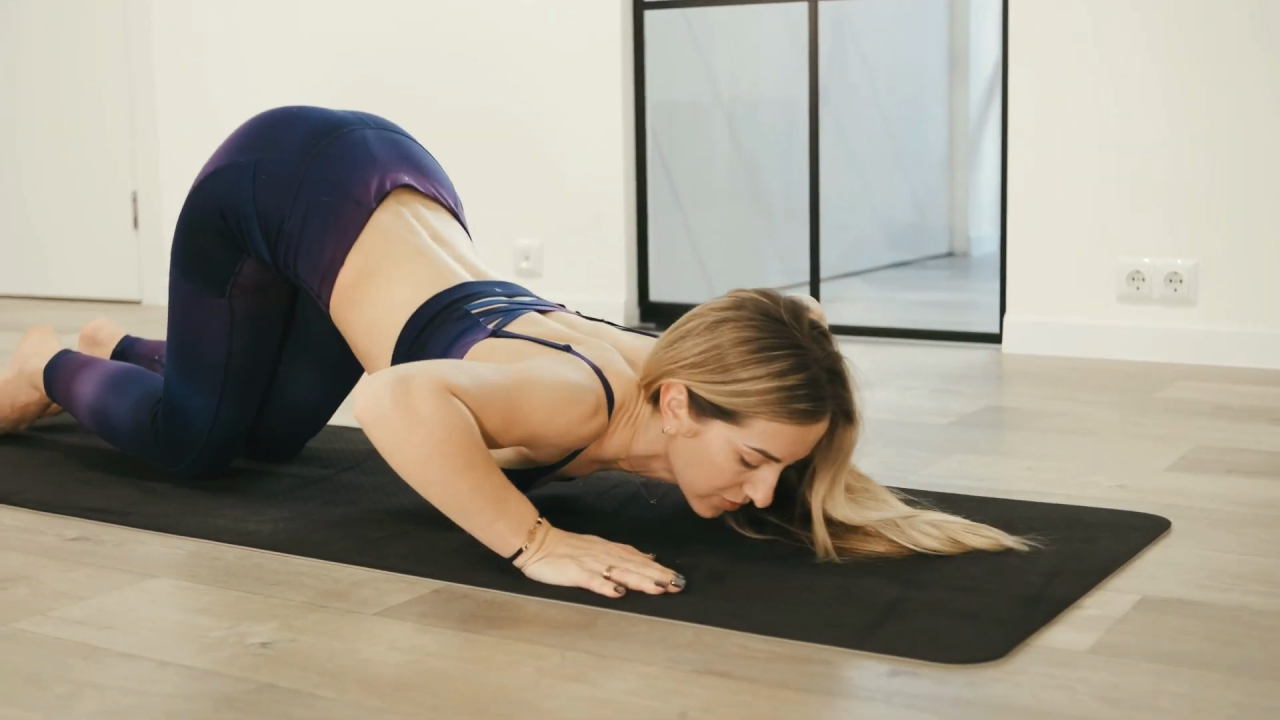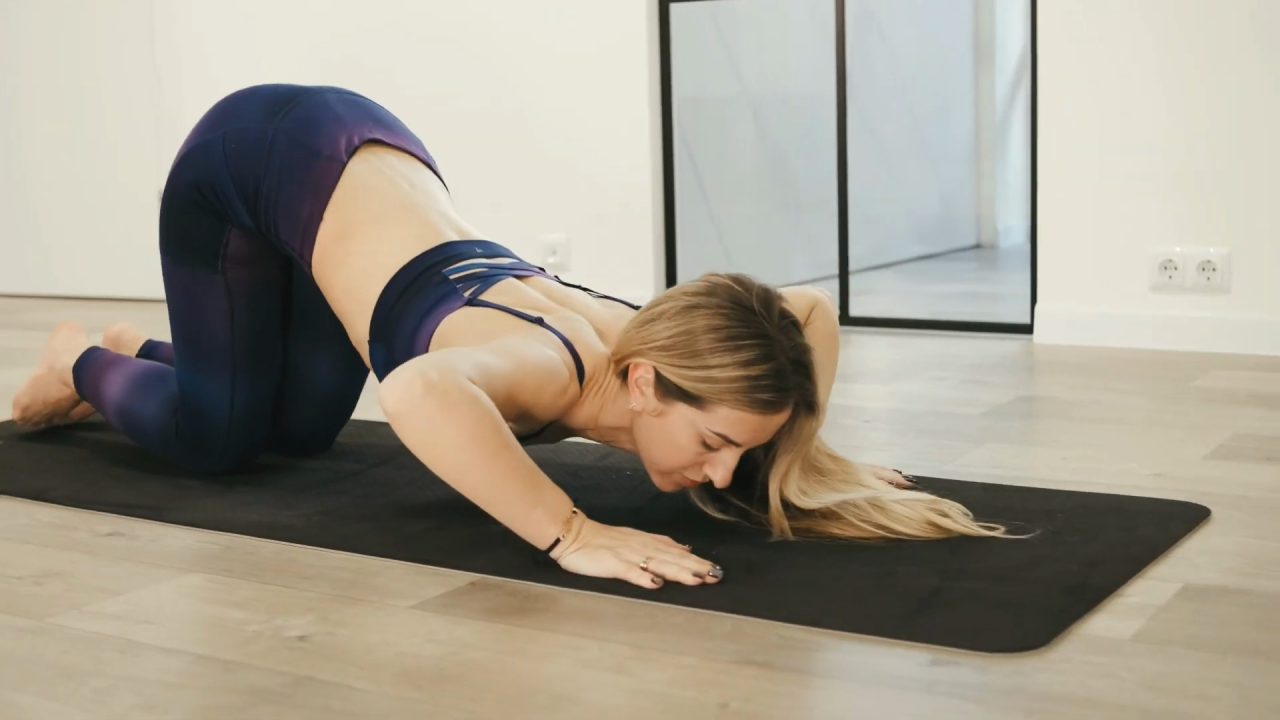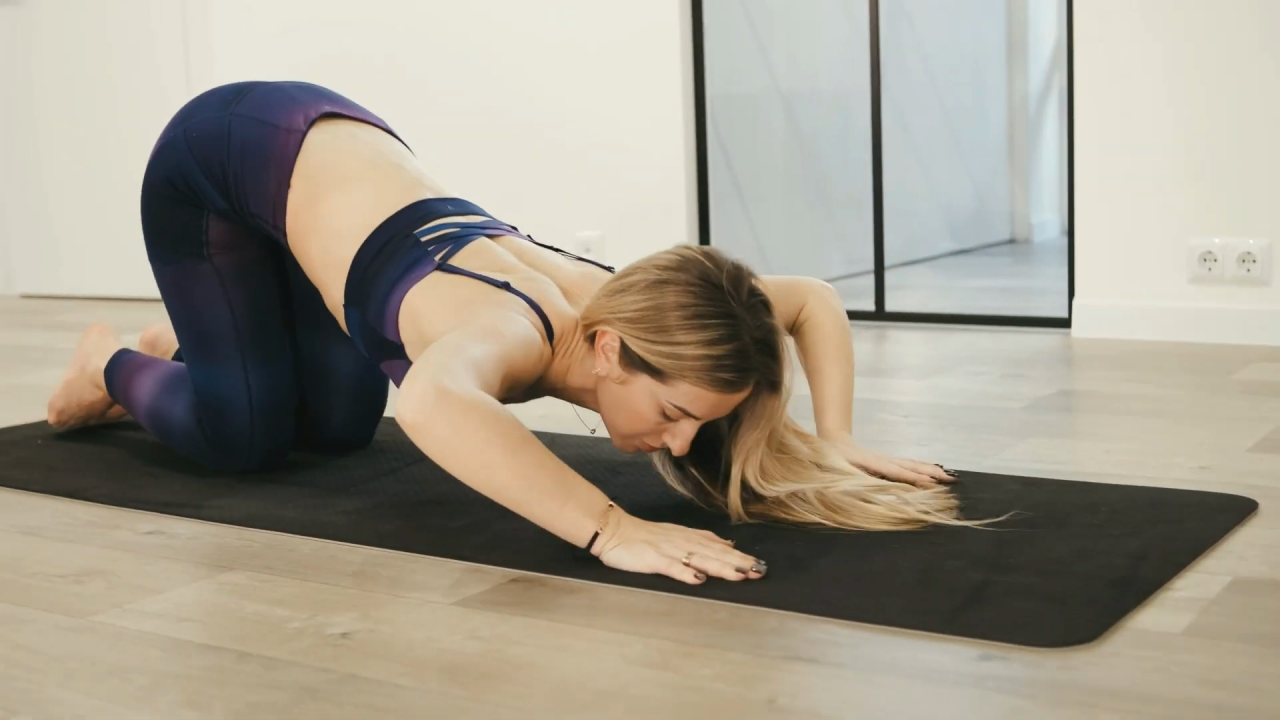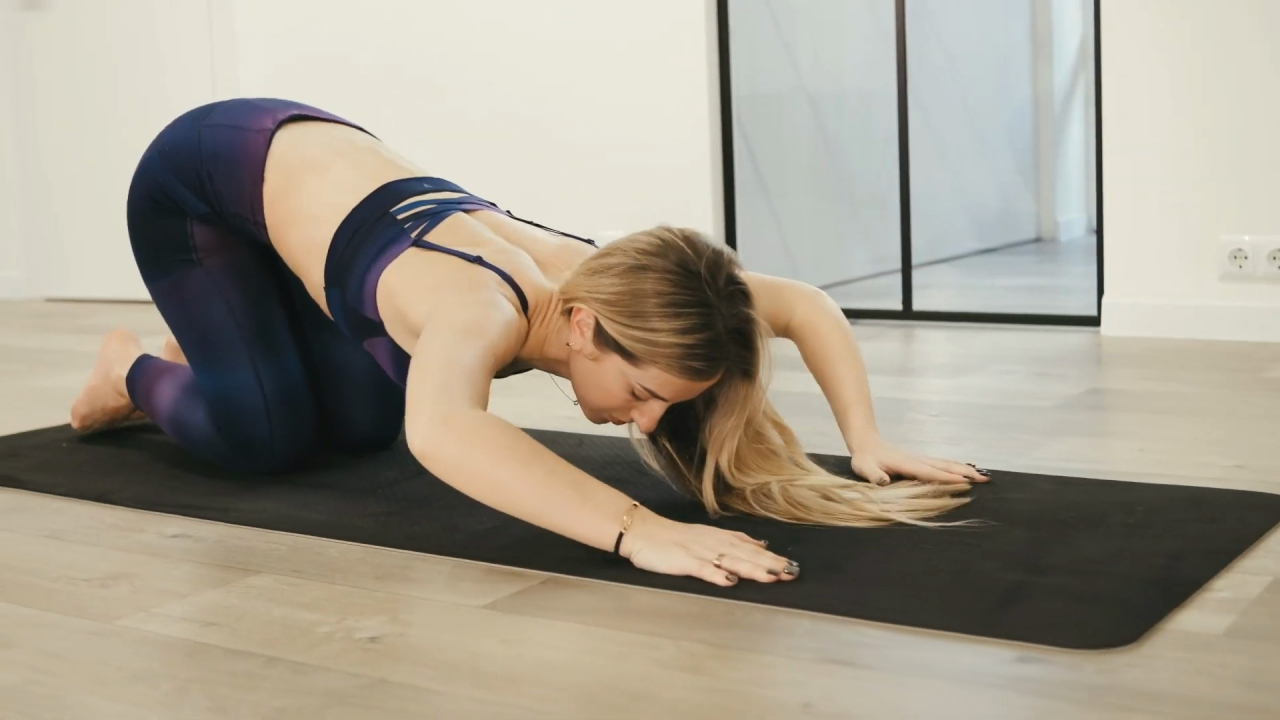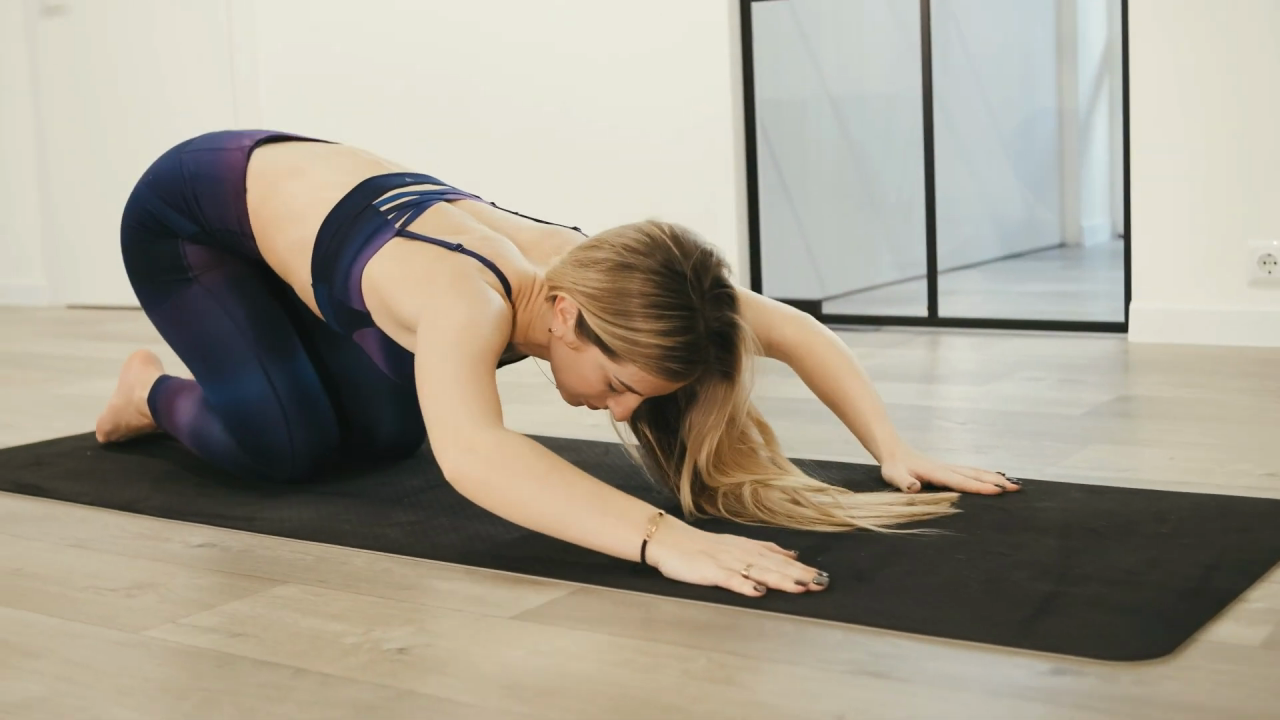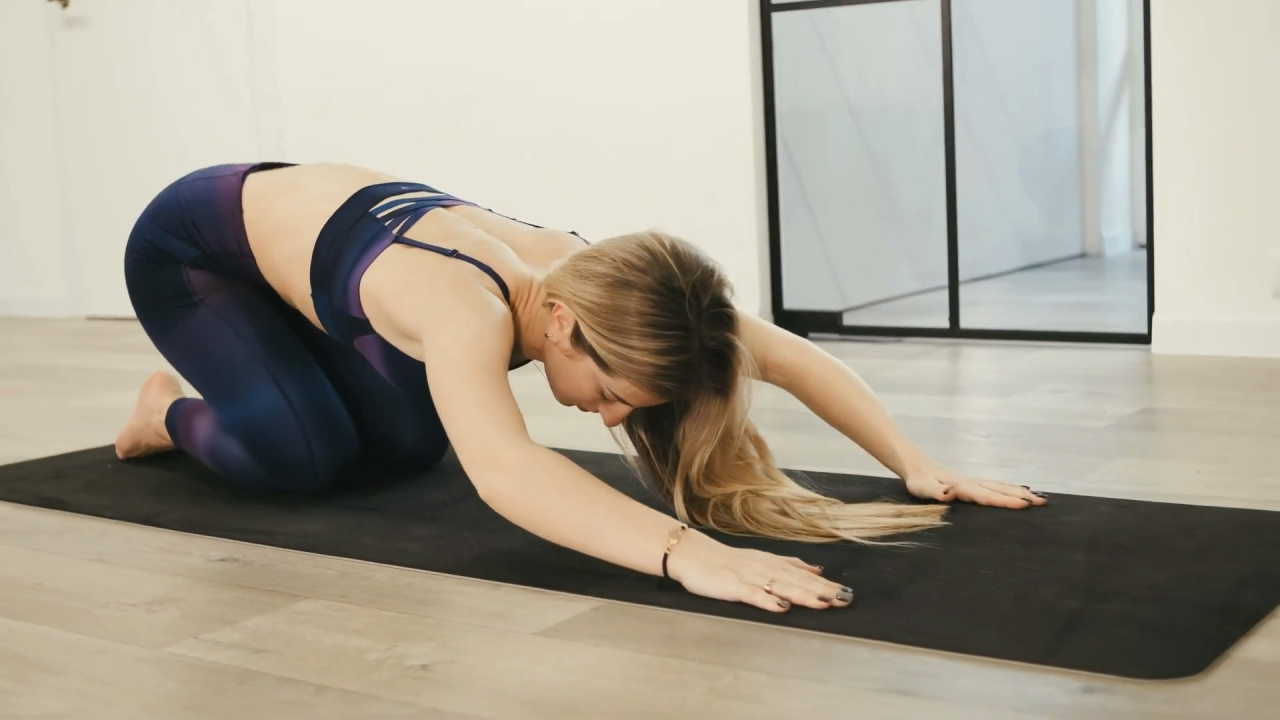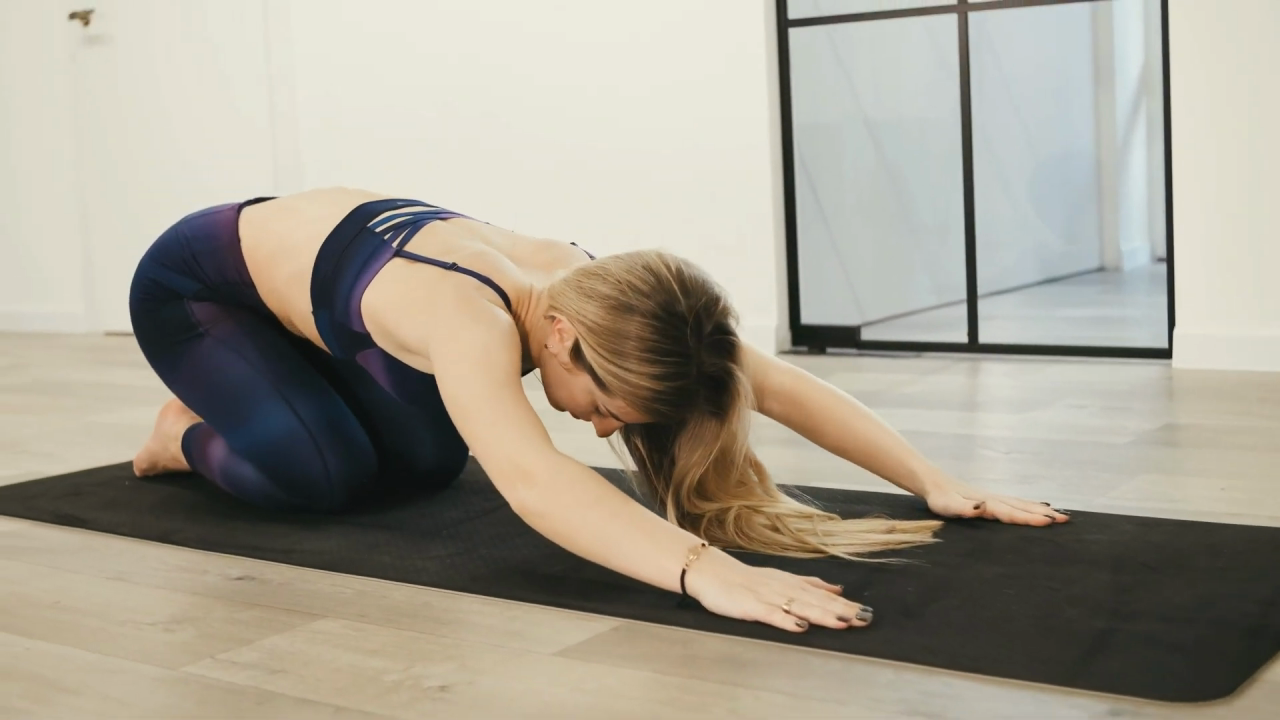
dt=0.3s
person 1, frame 1
left shoulder: (680, 382)
right shoulder: (574, 402)
left elbow: (796, 312)
right elbow: (397, 401)
left wrist: (819, 479)
right wrist: (535, 544)
left hip: (379, 178)
right hip: (274, 183)
left knee: (273, 432)
right knee: (193, 440)
left ankle: (117, 348)
person 1, frame 2
left shoulder: (654, 347)
right shoulder: (545, 371)
left elbow: (811, 303)
right elbow: (419, 394)
left wrist: (804, 460)
right wrist: (569, 534)
left hip: (355, 151)
right hip: (252, 156)
left knee: (298, 429)
right knee: (215, 435)
left ankle: (143, 349)
right ankle: (84, 363)
person 1, frame 3
left shoulder: (627, 312)
right shoulder: (509, 334)
left elbow: (814, 300)
right elbow: (433, 403)
left wrist: (834, 445)
right wrist: (607, 530)
left hip: (330, 144)
right hip: (219, 159)
left knee: (338, 426)
right knee: (245, 435)
left ankle: (179, 352)
right ankle: (114, 367)
person 1, frame 4
left shoulder: (610, 289)
right shoulder: (486, 311)
left elbow: (806, 306)
right elbow: (439, 429)
left wrist: (866, 443)
right wrist: (634, 529)
left hip: (317, 160)
right hip: (201, 174)
left knee: (360, 424)
right knee: (265, 435)
left ankle: (201, 359)
right ankle: (137, 374)
person 1, frame 5
left shoulder: (595, 277)
right shoulder: (469, 299)
left elbow: (794, 329)
right elbow: (473, 454)
left wrist: (893, 453)
right wrist: (662, 539)
left hip: (294, 200)
right hip: (188, 210)
left knee: (386, 435)
right knee: (285, 441)
left ankle: (232, 374)
right ankle: (159, 394)
person 1, frame 6
left shoulder: (594, 282)
right shoulder: (467, 304)
left elbow: (789, 355)
right elbow: (503, 468)
left wrist: (916, 466)
right wrist: (687, 552)
left hip: (299, 226)
right hip: (191, 243)
left knee: (407, 446)
right knee: (305, 455)
left ankle: (242, 391)
right ankle: (174, 413)
person 1, frame 7
left shoulder: (593, 293)
right shoulder: (469, 316)
left elbow: (781, 385)
right elbow: (529, 480)
left wrist: (935, 482)
right wrist: (707, 573)
left hip: (301, 272)
right hip: (195, 281)
left knee: (426, 462)
right knee: (321, 471)
left ankle: (273, 405)
right ankle: (191, 437)
